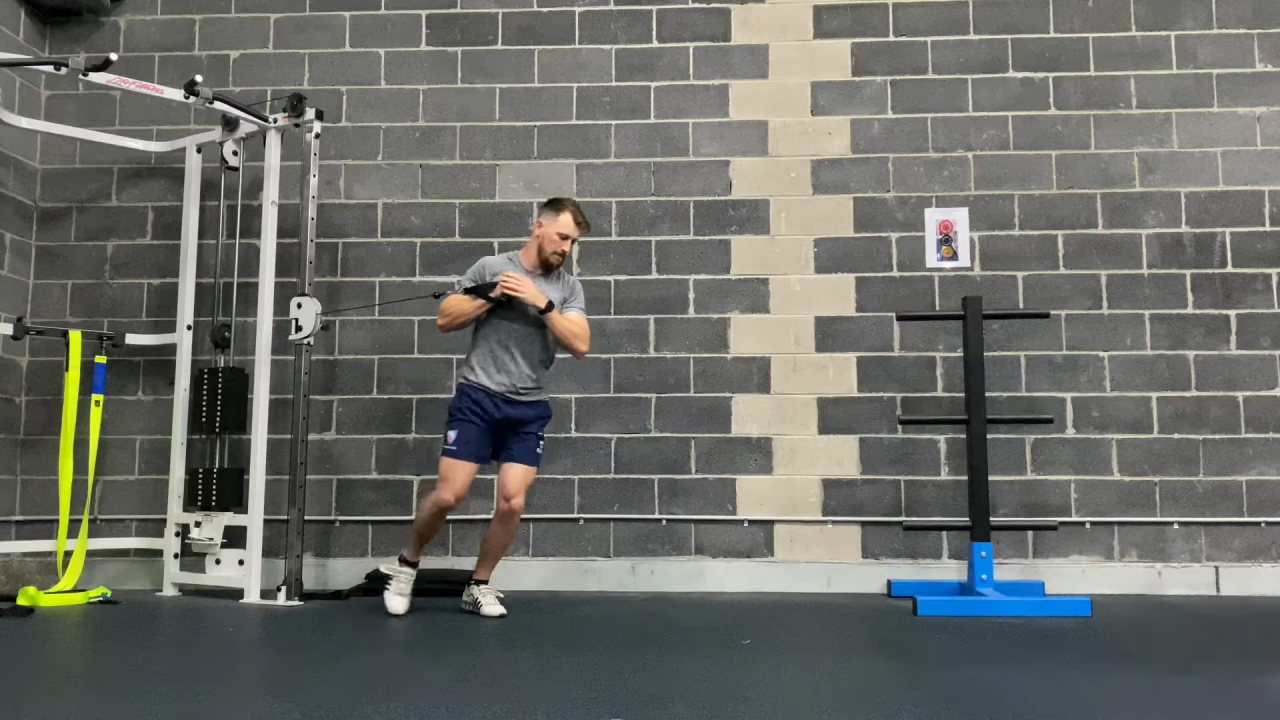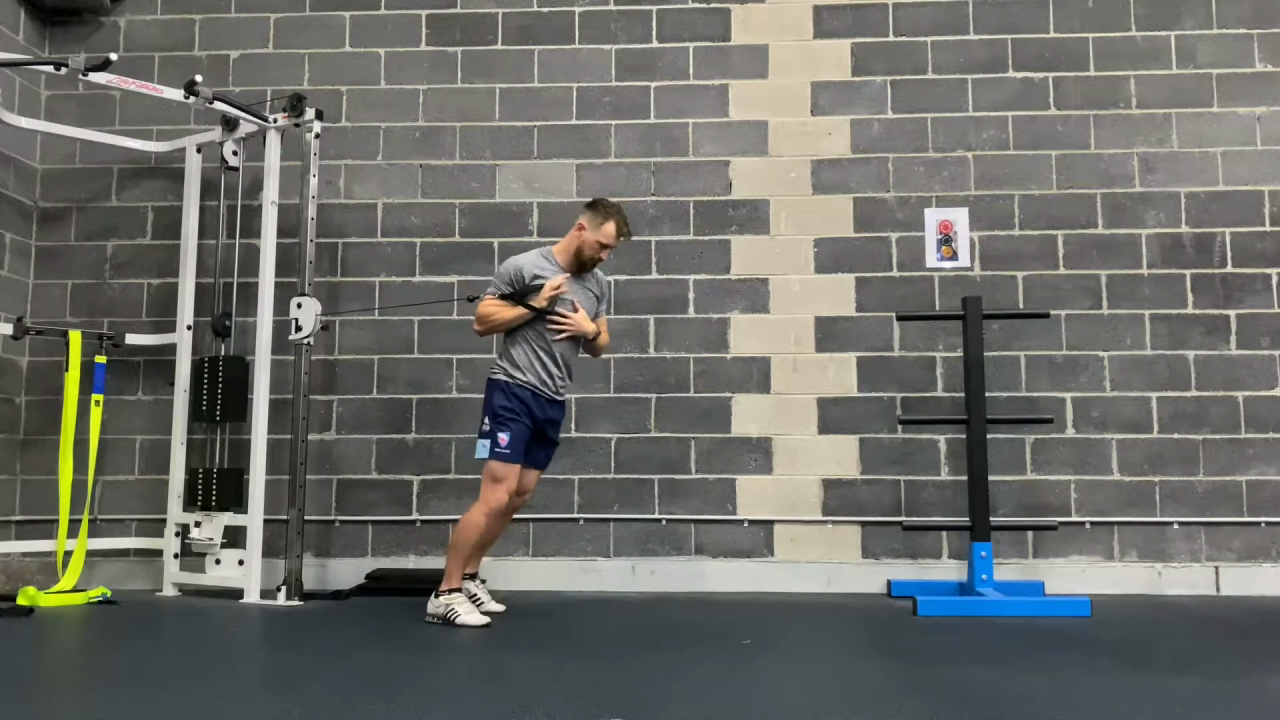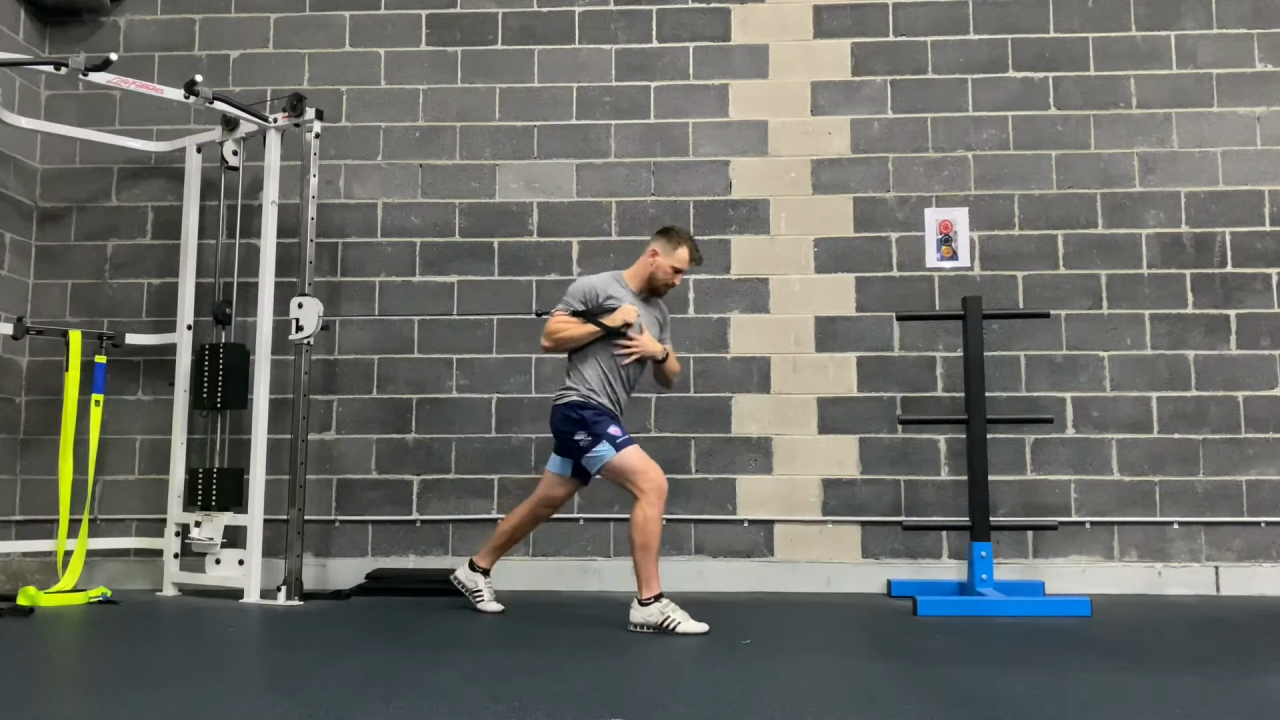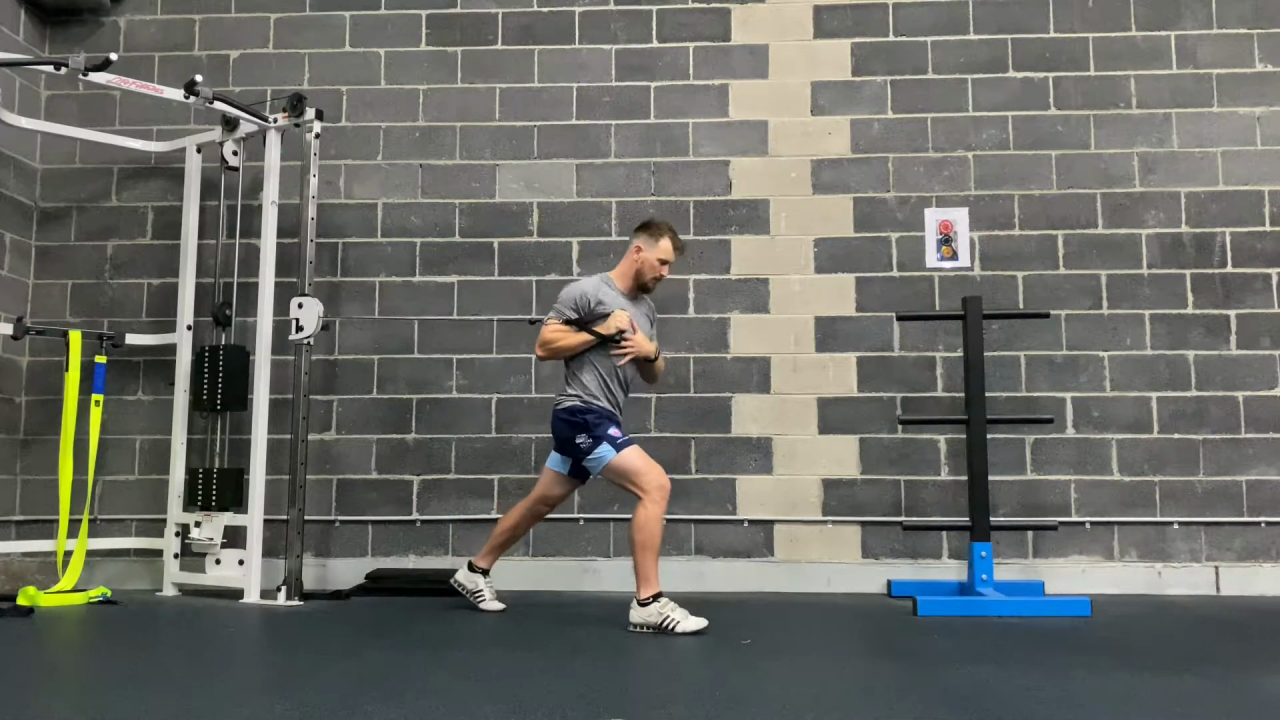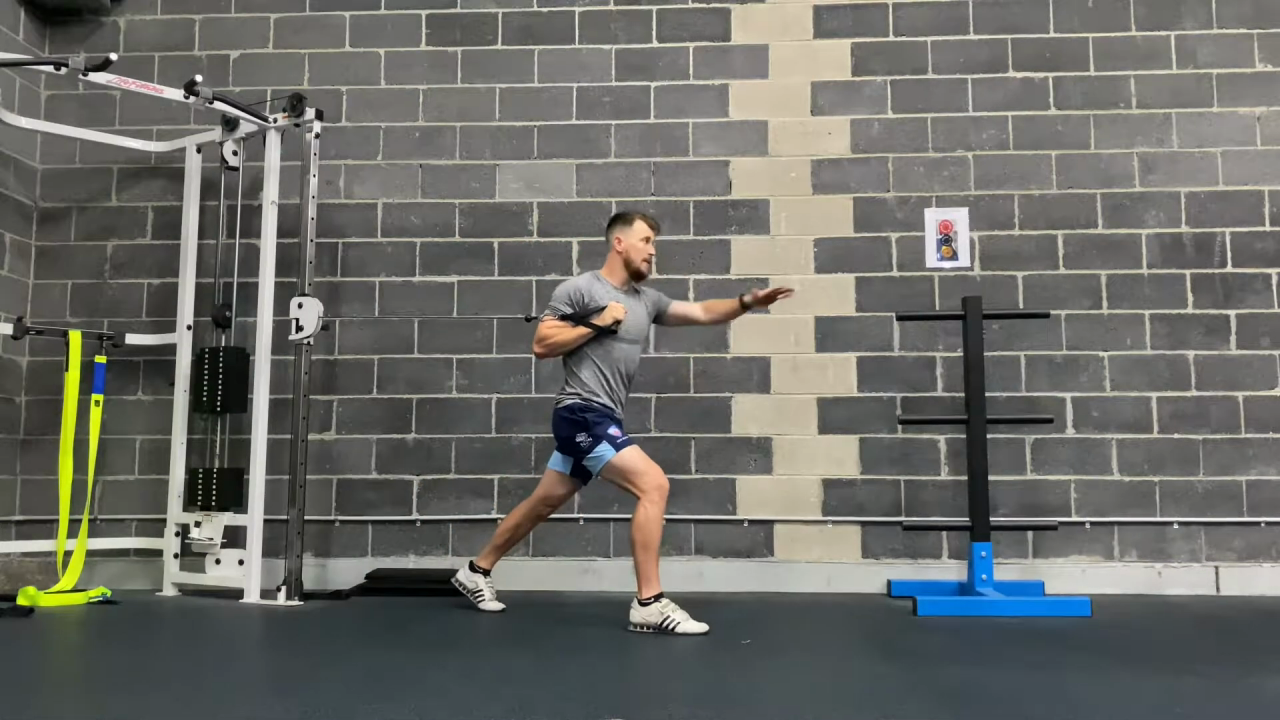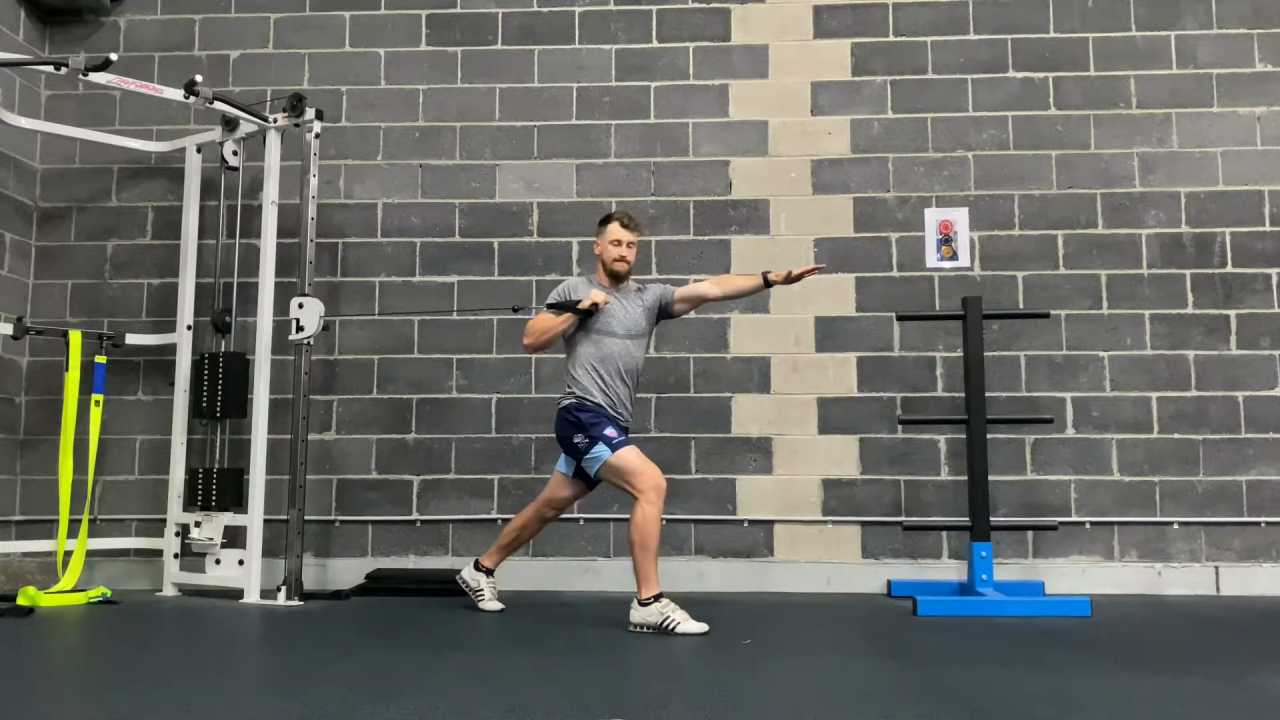
dt=0.7s
person 1, frame 1
left shoulder: (569, 287)
right shoulder: (490, 267)
left elbow: (580, 345)
right elbow: (445, 318)
left wrist: (541, 304)
right wrist: (493, 295)
left hip: (529, 407)
right hip: (477, 395)
left knee: (511, 504)
right knee: (448, 496)
left ankle: (480, 585)
right ankle: (408, 562)
person 1, frame 2
left shoulder: (596, 283)
right shoulder: (522, 267)
left elbow: (599, 348)
right elbow: (482, 322)
left wrist: (592, 329)
right wrist: (535, 304)
left hip: (551, 403)
right hip: (513, 394)
left knee: (516, 498)
right knee: (495, 497)
left ankle: (467, 578)
right ankle: (447, 595)
person 1, frame 3
left shoulder: (658, 312)
right shoulder: (595, 287)
left elbow: (670, 378)
right elbow: (550, 338)
left wrist: (660, 352)
right wrist: (607, 324)
left hip: (599, 416)
right hip: (581, 410)
left knee: (544, 503)
right knee: (652, 485)
left ankle: (476, 570)
right ankle: (649, 603)
person 1, frame 4
left shoulder: (646, 308)
right shoulder: (585, 292)
left elbow: (654, 375)
right elbow: (544, 347)
left wrist: (652, 352)
right wrist: (601, 331)
left hip: (599, 420)
right hip: (582, 415)
left knee: (541, 501)
right knee: (655, 486)
left ankle: (475, 571)
right ankle: (649, 604)
person 1, frame 5
left shoulder: (646, 299)
right shoulder: (578, 289)
left elbow: (701, 312)
right elbow: (542, 345)
left wrist: (747, 302)
right wrist: (597, 323)
left hip: (601, 420)
right hip: (583, 415)
left knee: (543, 503)
right knee: (654, 486)
left ankle: (476, 571)
right ankle: (649, 604)
person 1, frame 6
left shoulder: (651, 297)
right shoulder: (573, 290)
left elbow: (711, 289)
right elbow: (531, 340)
left wrist: (772, 278)
right wrist: (580, 309)
left hip: (610, 425)
right hip: (583, 416)
left knee: (549, 506)
right knee: (651, 485)
left ankle: (481, 570)
right ankle: (649, 604)
